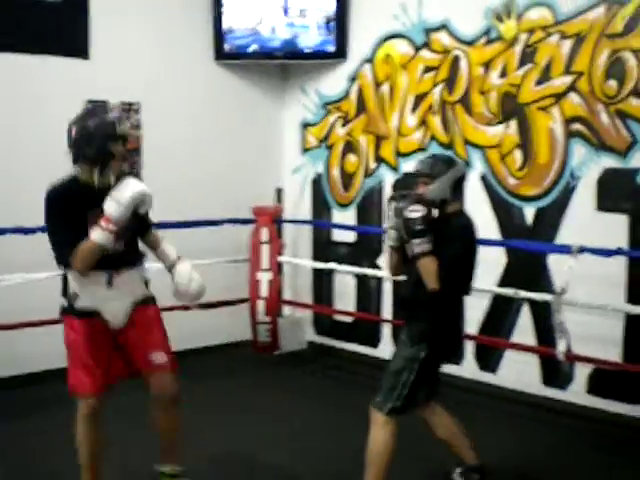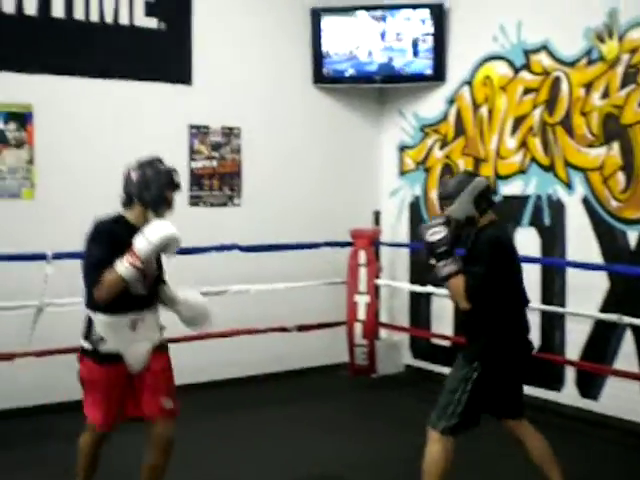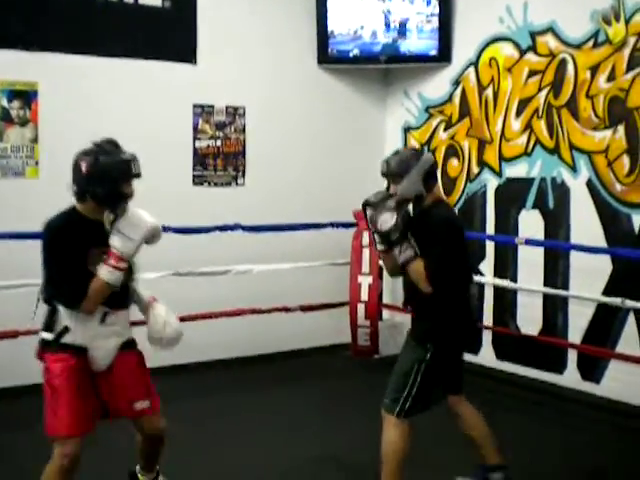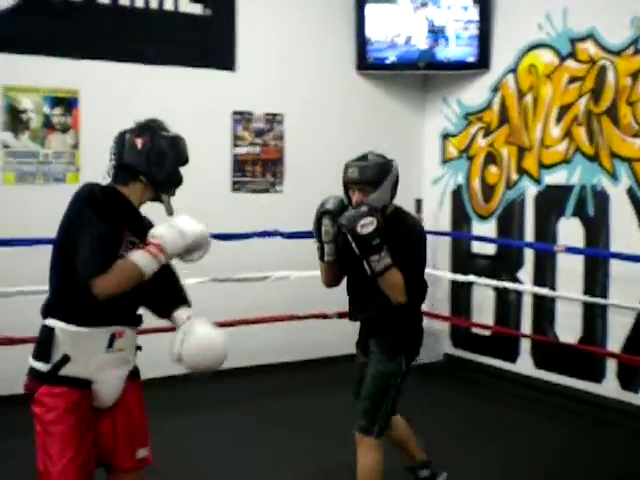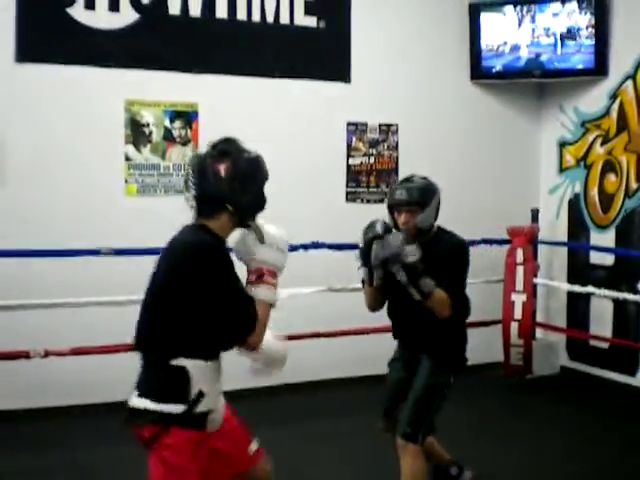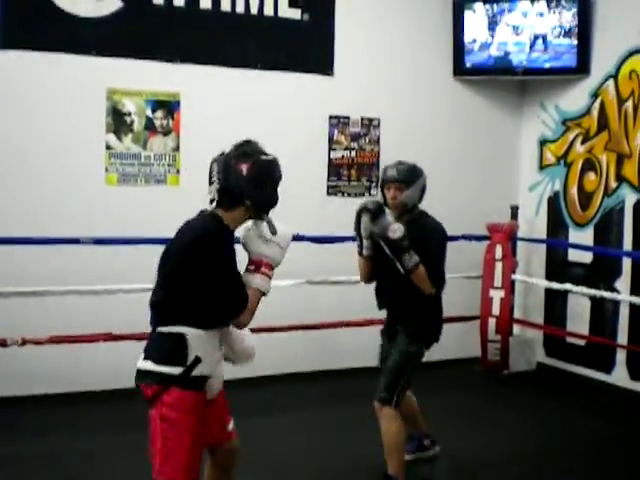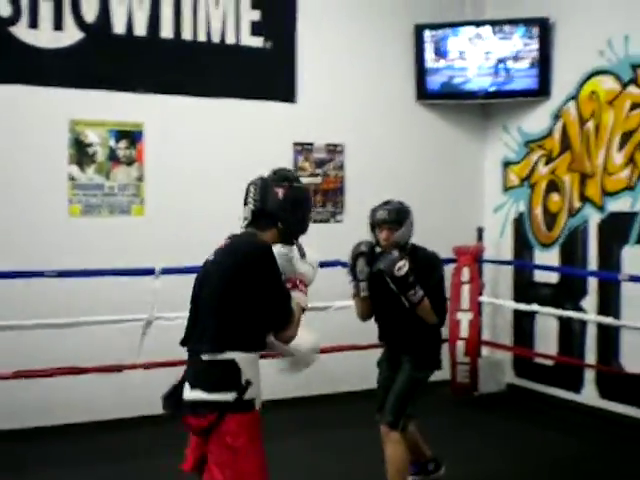
dt=0.7s
person 1, frame 1
left shoulder: (125, 184)
right shoulder: (61, 197)
right elbow: (79, 264)
left wrist: (175, 261)
right wrist: (111, 219)
left hip: (135, 302)
right hip: (87, 310)
left knee: (166, 391)
right knee: (89, 407)
person 1, frame 2
left shoulder: (155, 231)
right shoulder: (106, 231)
right elbow: (99, 291)
left wrist: (176, 300)
right wrist: (140, 252)
left hip: (149, 344)
right hip: (106, 348)
left knee: (163, 435)
right knee: (98, 429)
person 1, frame 3
left shoulder: (125, 220)
right shoulder: (60, 230)
right elbow: (86, 303)
left wrist: (150, 305)
right wrist: (121, 253)
left hip: (116, 341)
right hip: (70, 345)
left knee: (153, 427)
right knee: (68, 451)
person 1, frame 4
left shoulder: (142, 226)
right shoulder: (92, 200)
left elbow: (165, 295)
right elbow: (102, 285)
left wrist: (192, 327)
right wrist: (160, 246)
left hip: (117, 371)
right hip: (65, 374)
person 1, frame 5
left shoulder: (199, 244)
right shoulder: (202, 250)
right elbow: (251, 334)
right wrist: (266, 271)
left hip: (199, 403)
right hip: (173, 411)
person 1, frame 6
left shoulder: (210, 230)
right shoulder: (207, 236)
right elbow: (241, 315)
left wrist: (225, 333)
right wrist: (264, 263)
left hip: (199, 368)
right hip: (176, 373)
left knee: (225, 451)
person 1, frame 7
left shoulder: (229, 250)
right shoulder: (255, 252)
right elbow: (285, 333)
right wrist: (298, 283)
left hip: (204, 388)
right hip: (225, 398)
person 2, frame 1
left shoulder: (459, 227)
right shoulder: (435, 221)
left elbow: (435, 282)
right elbow: (396, 269)
left wrist: (418, 235)
right wrist: (398, 226)
left hip: (432, 330)
right hip: (422, 326)
left knee: (382, 413)
right knee: (424, 404)
person 2, frame 2
left shoulder: (490, 240)
right shoulder: (490, 235)
left elbow: (467, 299)
right elbow: (467, 290)
left wrist: (443, 254)
right wrist: (449, 250)
left hip: (488, 348)
right hip: (508, 344)
left knee: (439, 430)
right knee: (515, 421)
person 2, frame 3
left shoulder: (440, 221)
right shoulder: (421, 214)
left elbow: (429, 283)
right elbow: (395, 268)
left wrist: (399, 239)
right wrist: (383, 233)
left hip: (437, 325)
right hip: (452, 324)
left knee: (393, 414)
right knee: (452, 397)
person 2, frame 4
left shoulder: (407, 229)
right shoulder: (356, 223)
left elbow: (402, 295)
right elbow: (331, 280)
left wrist: (374, 247)
right wrist: (327, 238)
left hip: (396, 337)
right hip: (370, 332)
left knee: (366, 432)
right knee: (379, 411)
person 2, frame 5
left shoulder: (451, 247)
right shoulder: (392, 244)
left elbow: (446, 310)
right elbow: (373, 304)
left wrist: (415, 273)
right wrist: (372, 260)
left hip: (440, 352)
right hip: (408, 348)
left knee: (407, 440)
right knee: (392, 423)
person 2, frame 6
left shoulder: (430, 230)
right shoulder: (386, 224)
left elbow: (432, 287)
right elbow: (367, 276)
left wrist: (402, 249)
right wrist: (366, 235)
left hip: (418, 324)
right hip: (395, 319)
left knee: (384, 402)
right knee: (396, 388)
right ankle: (423, 439)
person 2, frame 7
left shoulder: (427, 262)
right shoulder: (377, 260)
left elbow: (435, 317)
right elbow: (364, 314)
left wrist: (406, 284)
right wrist: (361, 277)
left hip: (419, 352)
right hip: (393, 350)
left knee: (390, 428)
right knee: (391, 417)
